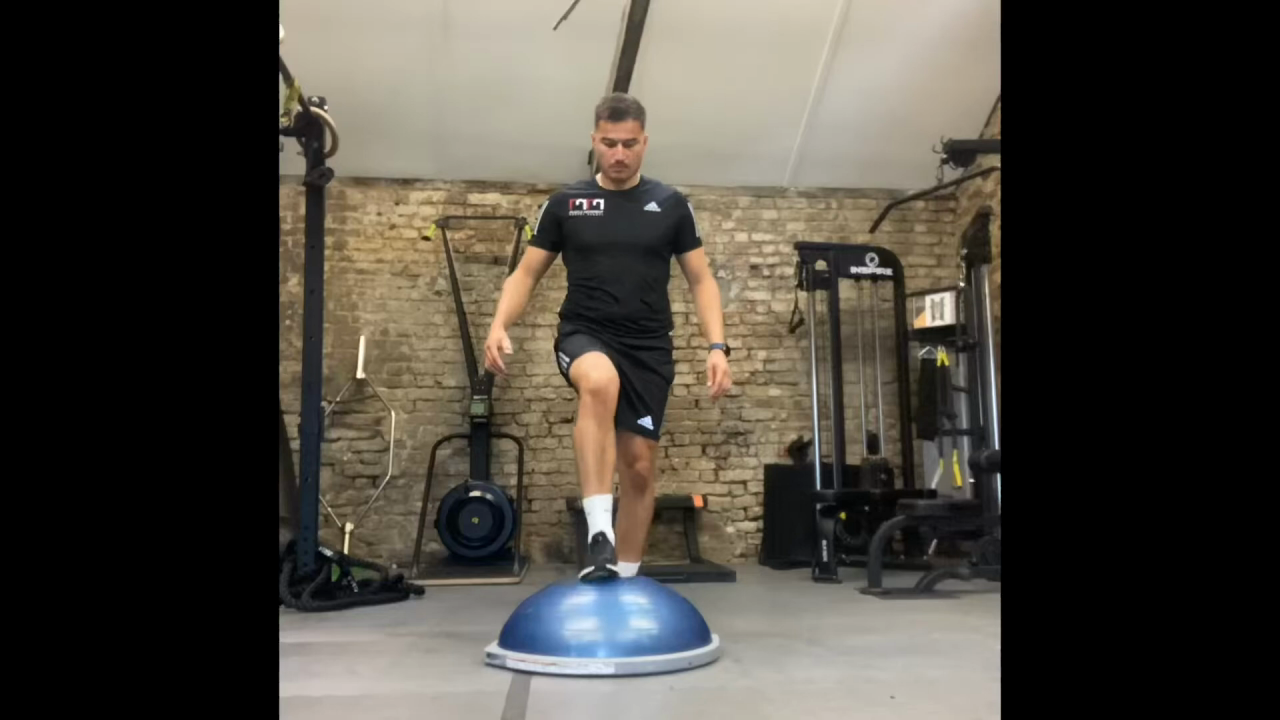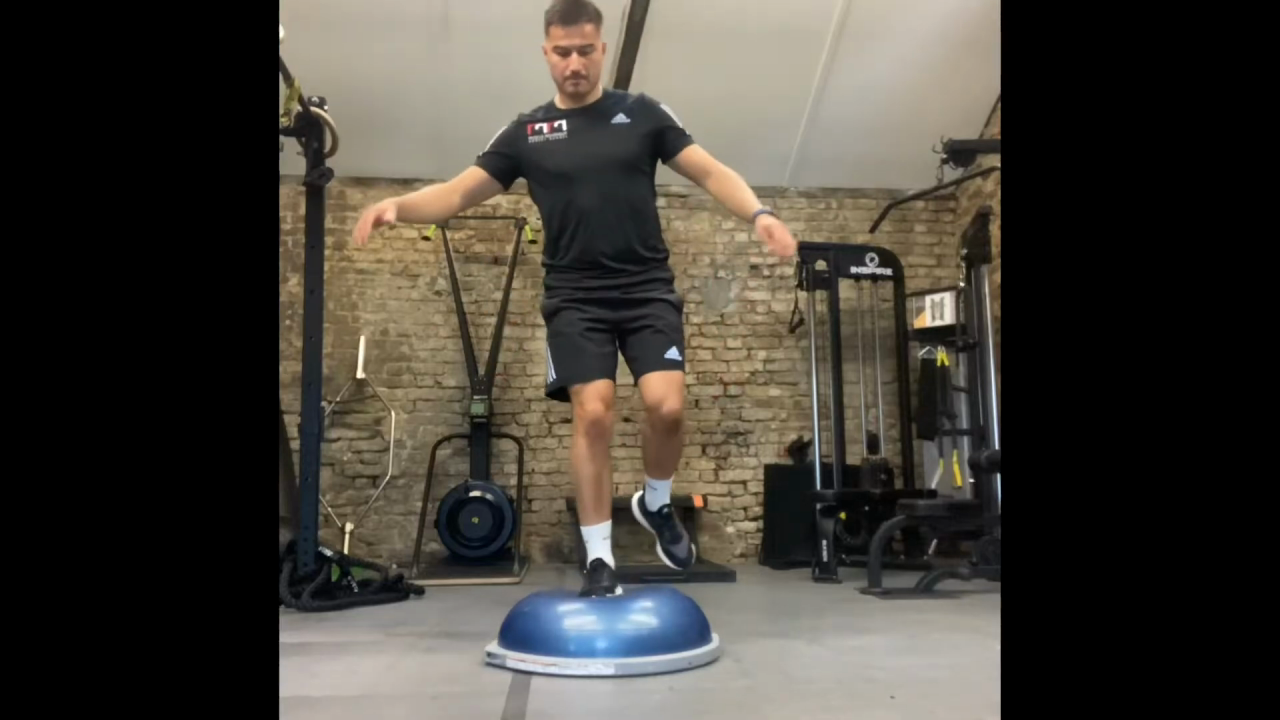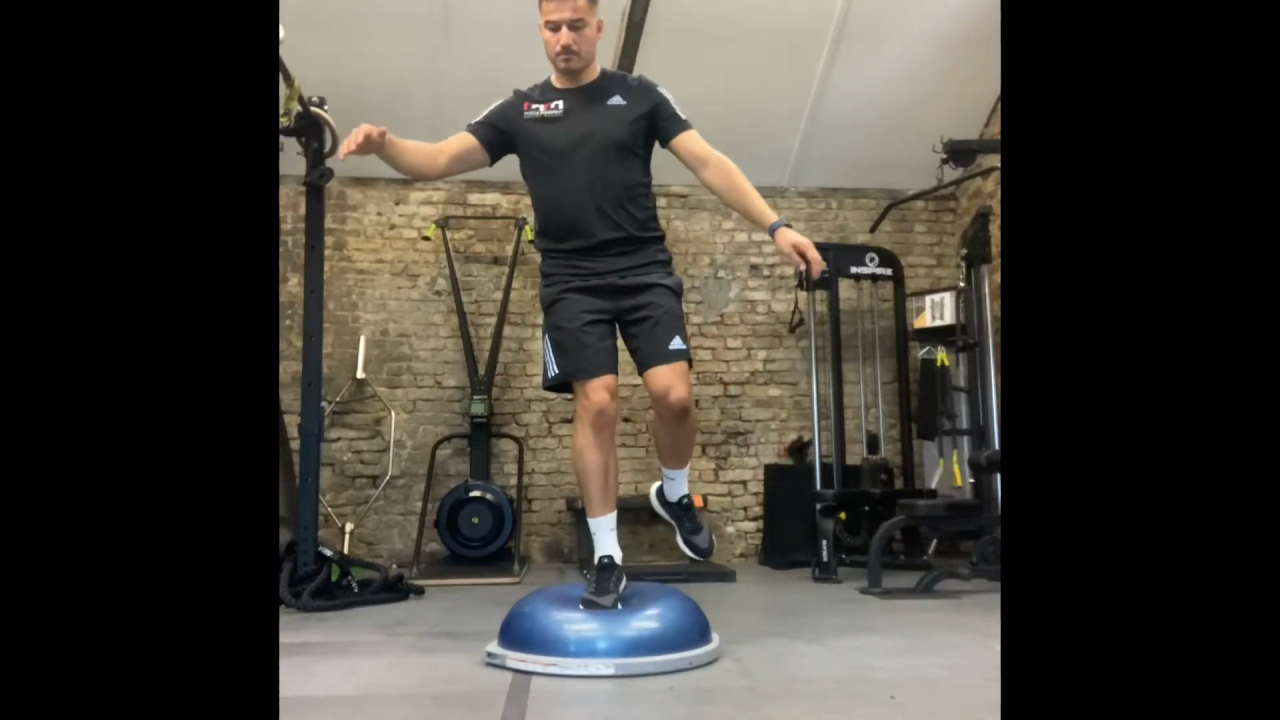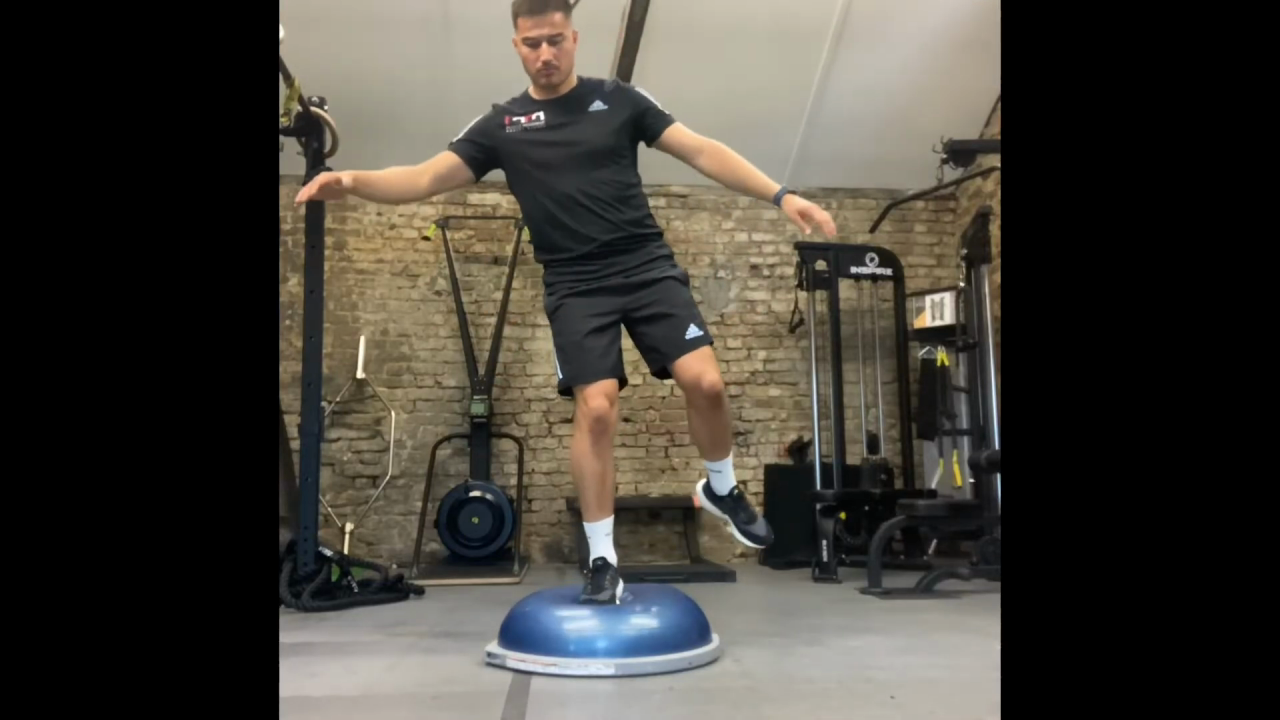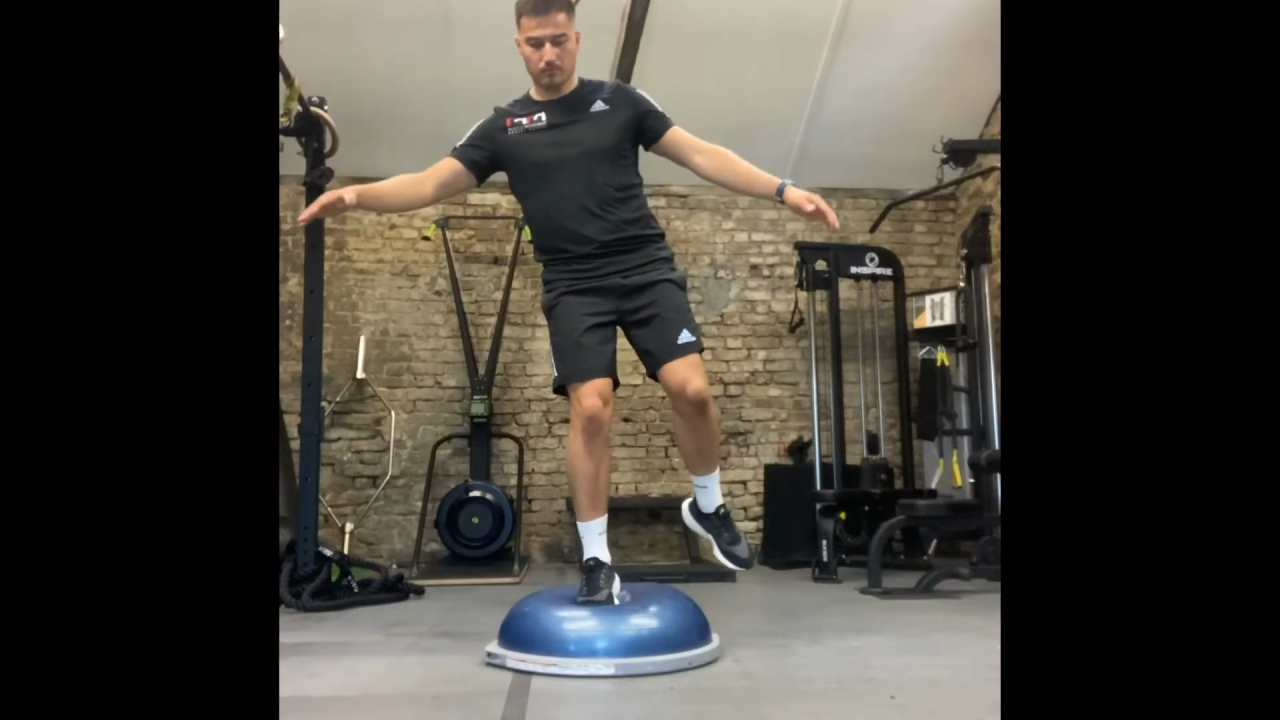
dt=1s
person 1, frame 1
left shoulder: (671, 204)
right shoulder: (565, 203)
left elbow: (701, 279)
right elbow: (527, 272)
left wrist: (716, 346)
right wrist: (499, 324)
left hip: (648, 347)
right hip: (585, 335)
left knee: (638, 466)
right knee: (600, 382)
left ankle: (627, 580)
right ankle: (599, 538)
person 1, frame 2
left shoulder: (642, 112)
right shoulder: (526, 133)
left elbow: (709, 171)
right elbow: (456, 194)
left wrist: (758, 214)
right wrist: (398, 206)
left hip: (647, 288)
right hip: (575, 296)
left knee: (666, 406)
right knee: (593, 414)
left ankle: (655, 504)
right ankle: (599, 558)
person 1, frame 3
left shoulder: (640, 95)
right shoulder: (519, 111)
left elbow: (708, 163)
right elbow: (438, 161)
left wrist: (774, 225)
right wrist: (384, 145)
left hip: (645, 270)
right hip: (572, 282)
left knee: (673, 396)
right knee: (596, 405)
left ankle: (673, 494)
right ankle: (607, 556)
person 1, frame 4
left shoulder: (620, 99)
right shoulder: (501, 125)
left elbow: (700, 151)
right elbow: (425, 179)
left wrist: (780, 194)
right wrist: (353, 181)
left hip: (648, 267)
right hip: (575, 286)
left knee: (705, 382)
right knee: (596, 410)
left ankle: (721, 488)
right ankle: (602, 561)
person 1, frame 5
left shoulder: (621, 101)
right shoulder: (504, 127)
left elbow: (699, 154)
right elbow: (430, 184)
left wrist: (782, 190)
right wrist: (357, 193)
left hip: (646, 268)
right hip: (574, 286)
left knee: (691, 390)
right knee: (590, 410)
left ankle: (709, 507)
right ankle: (596, 560)
